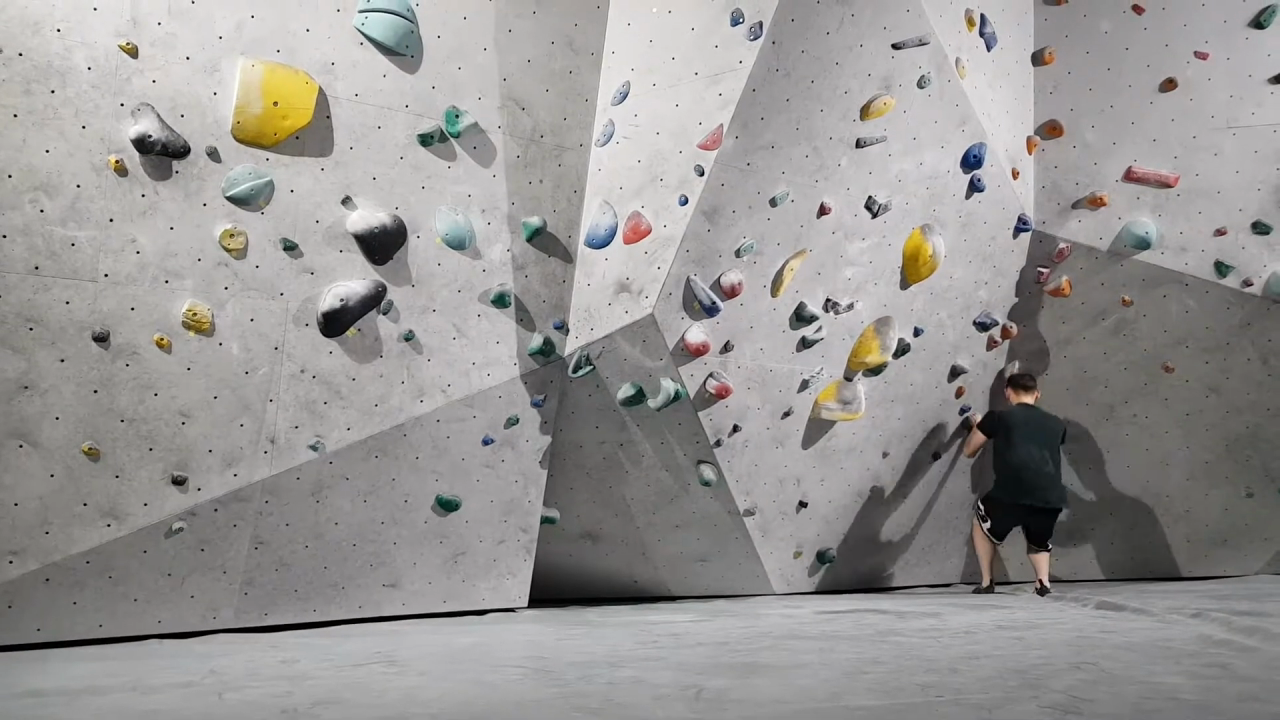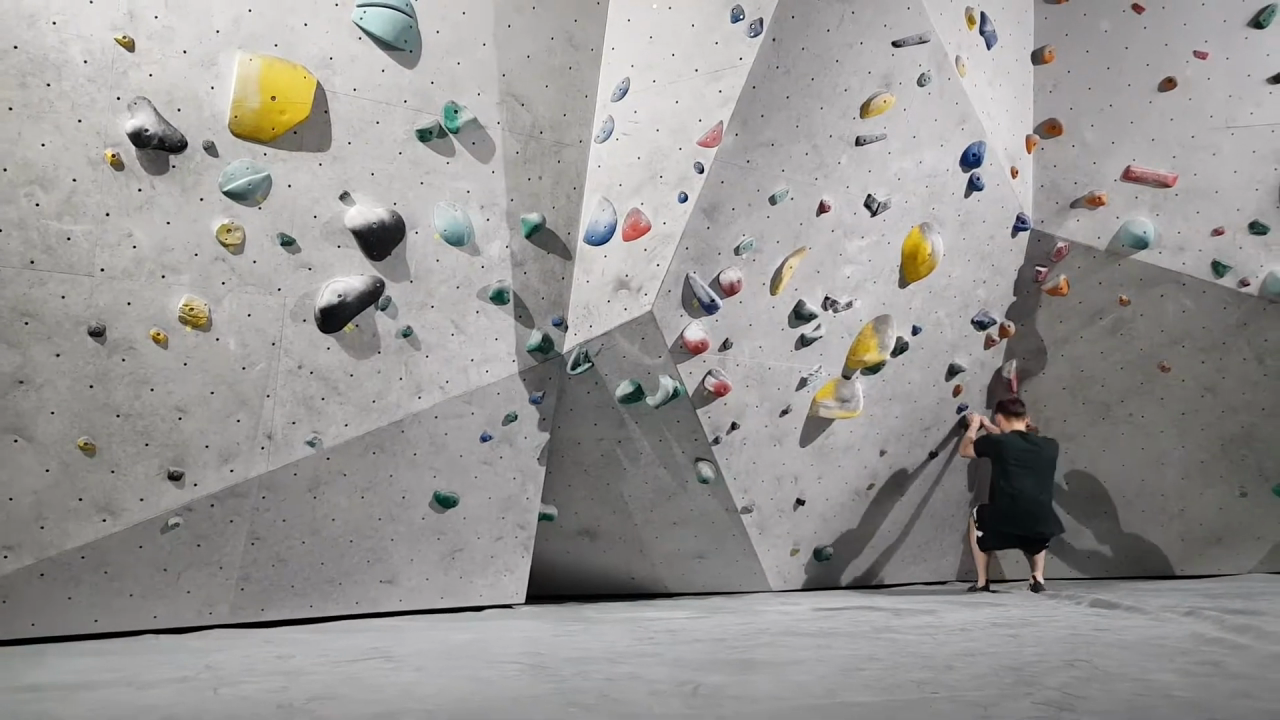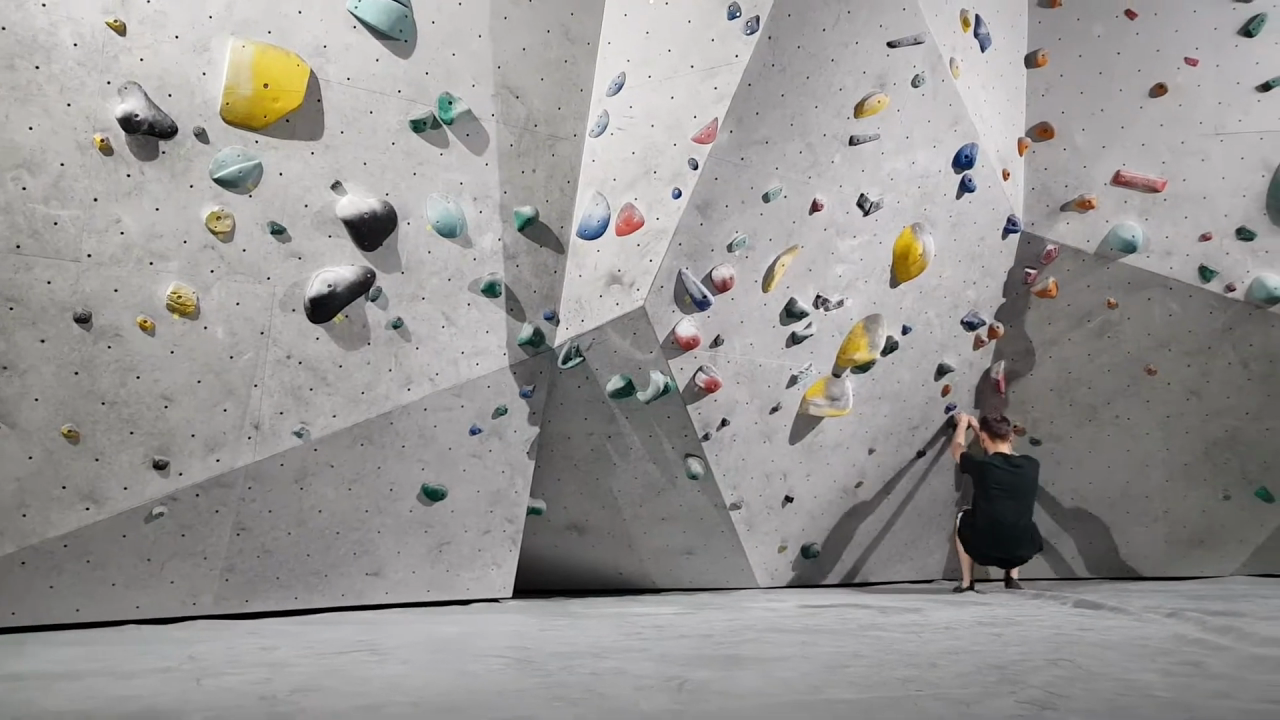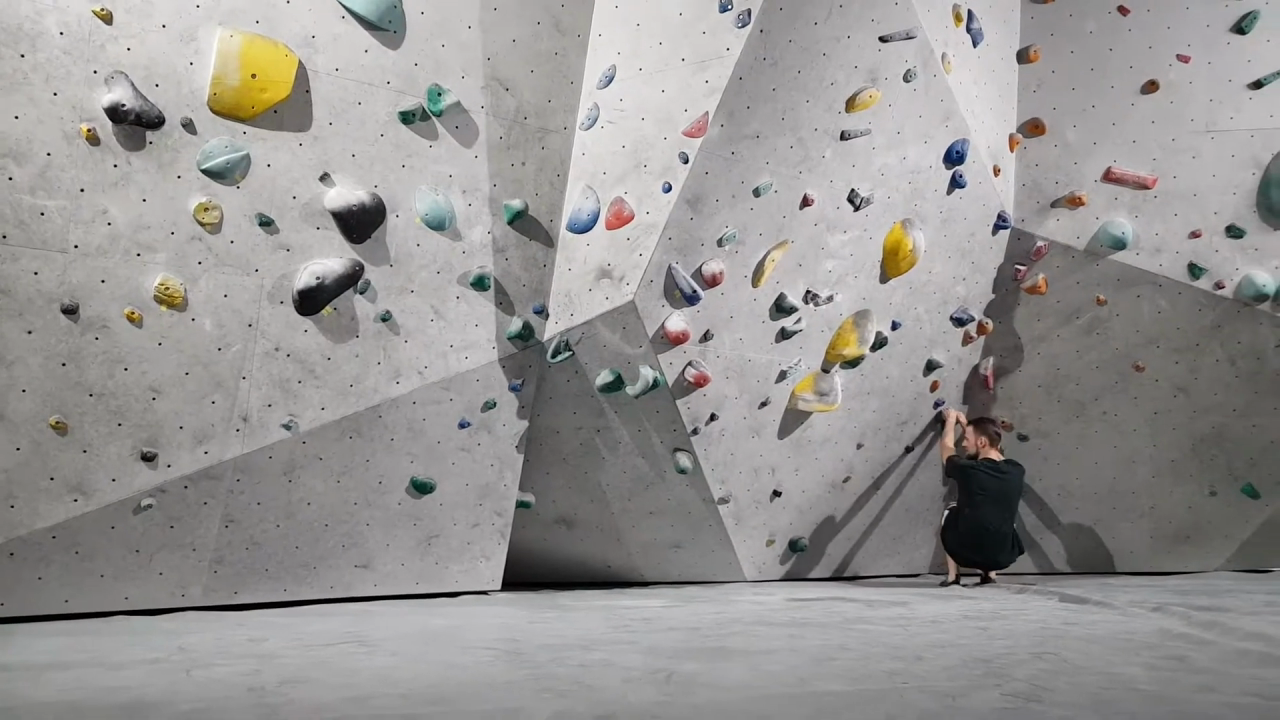
dt=0.2s
person 1, frame 1
left shoulder: (998, 417)
right shoulder: (1056, 423)
left elbow: (969, 451)
left wrist: (976, 425)
left hip: (1010, 496)
right hip: (1049, 500)
left knee: (981, 518)
right knee: (1037, 541)
left ankle: (986, 583)
right ankle: (1043, 582)
person 1, frame 2
left shoulder: (996, 443)
right shoulder: (1050, 446)
left elbow: (964, 450)
left wrist: (974, 425)
right wrist: (989, 427)
left hip: (1004, 525)
right hip: (1042, 530)
left knee: (977, 517)
left ankle: (982, 582)
right ankle: (1038, 579)
person 1, frame 3
left shoulder: (981, 465)
right shoulder: (1031, 465)
left elbow: (956, 448)
left wrist: (963, 424)
right wrist: (975, 426)
left hip: (984, 548)
right hip: (1021, 551)
left knee: (963, 518)
left ankle: (967, 583)
right ankle: (1013, 576)
person 1, frame 4
left shoulder: (966, 470)
right shoulder: (1016, 470)
left elbow: (946, 447)
right elbow: (993, 455)
left wrist: (951, 420)
right wrist: (966, 424)
left hip: (967, 554)
right hip: (1003, 556)
left knee: (950, 512)
left ankle: (952, 577)
right ankle: (990, 574)
